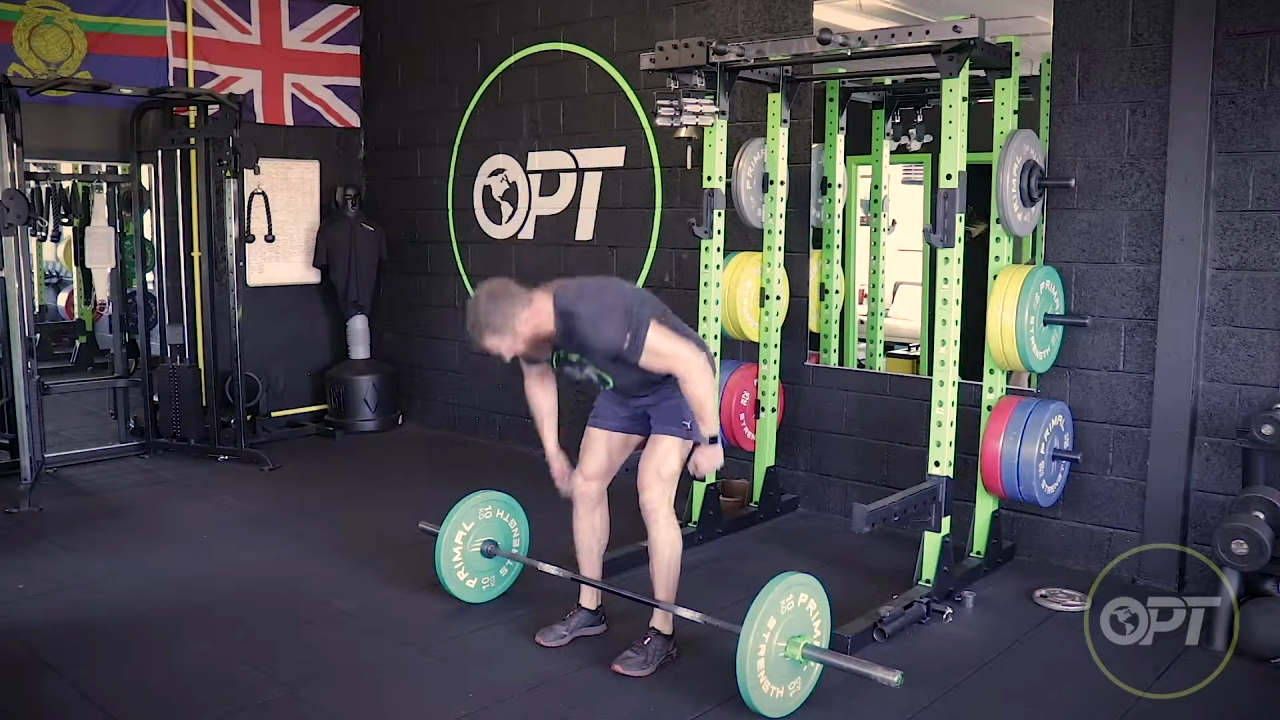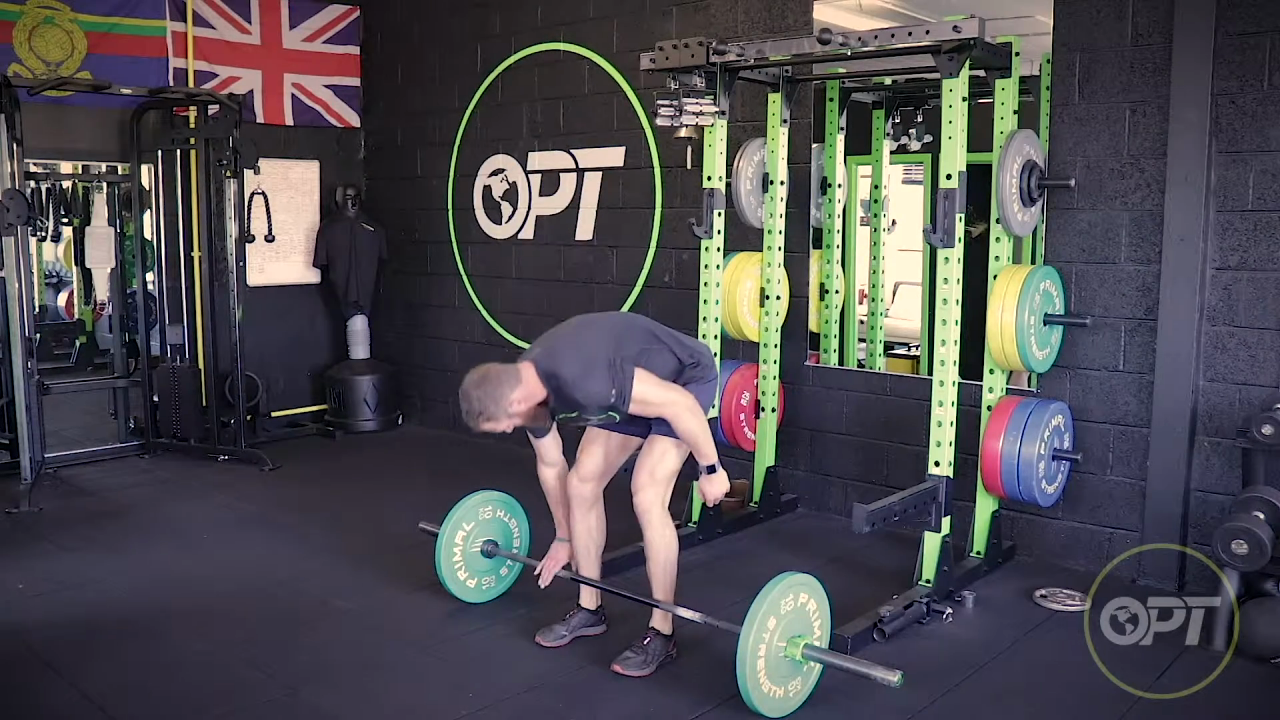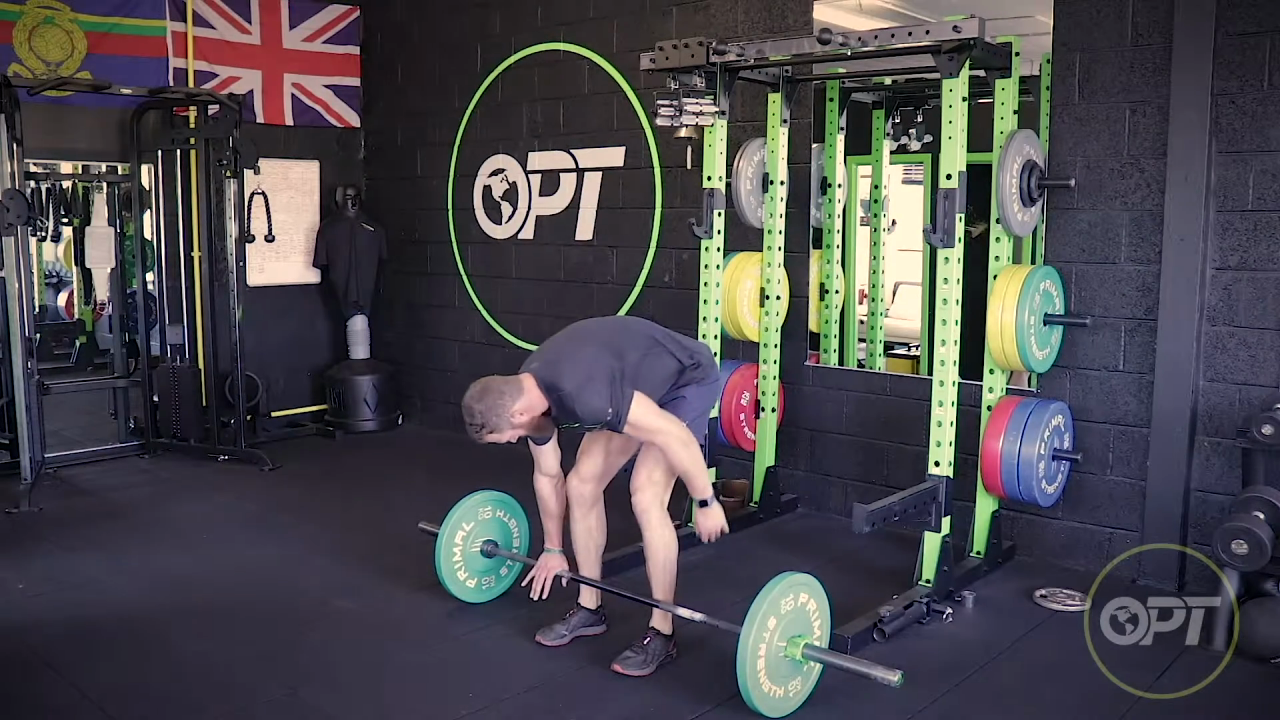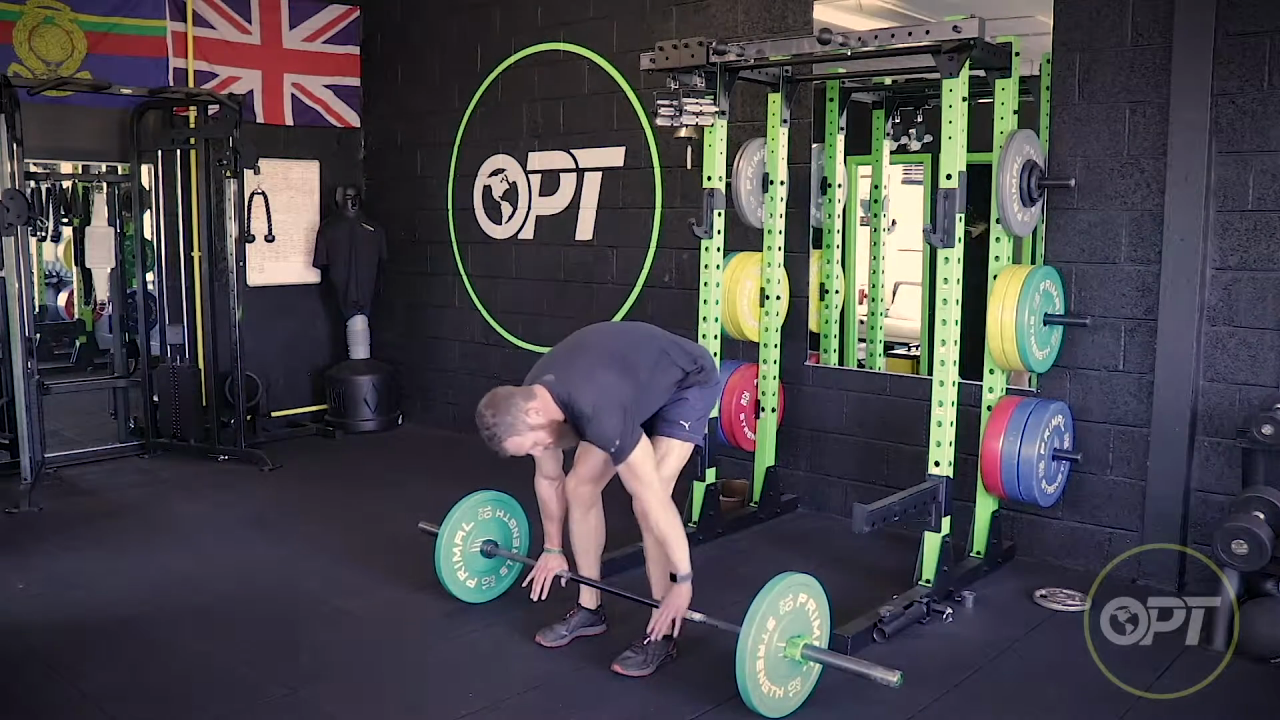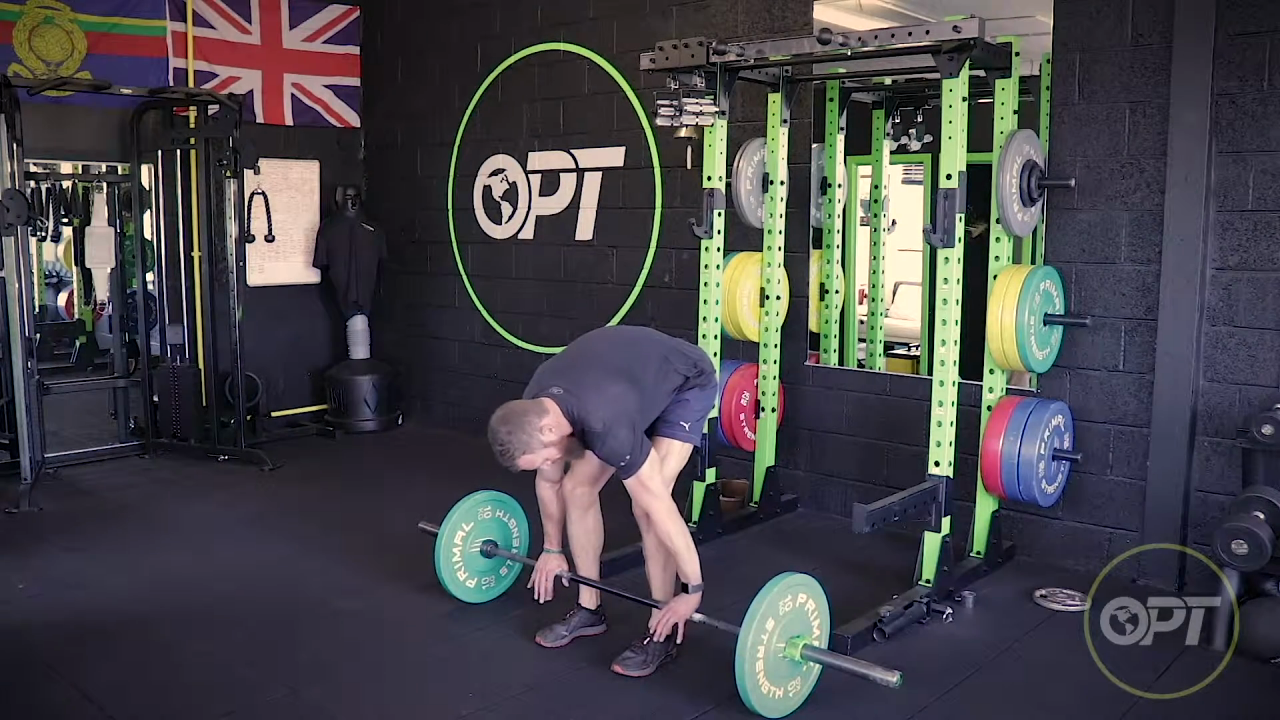
dt=0.4s
person 1, frame 1
left shoulder: (596, 322)
right shoulder: (531, 328)
left elbow: (691, 362)
right elbow: (539, 381)
left wrist: (709, 441)
right wrist: (554, 453)
left hip: (678, 381)
right hip: (626, 385)
left knee: (652, 496)
right knee: (585, 484)
left ankle: (662, 633)
right ankle: (589, 609)
person 1, frame 2
left shoulder: (582, 381)
right shoulder: (528, 389)
left elbow: (678, 404)
right elbow: (551, 465)
left wrist: (710, 470)
right wrist: (563, 539)
left hip: (684, 379)
right hip: (632, 384)
left knee: (647, 495)
right knee: (581, 484)
left ankle: (661, 632)
right ankle: (589, 609)
person 1, frame 3
left shoulder: (582, 393)
right shoulder: (528, 395)
left elbow: (673, 439)
right elbow: (548, 475)
left wrist: (706, 503)
right wrist: (552, 548)
left hip: (687, 380)
right hip: (636, 383)
left knee: (646, 497)
right knee: (581, 485)
left ankle: (662, 633)
right ankle: (589, 609)
person 1, frame 4
left shoulder: (595, 410)
right shoulder: (532, 401)
left elbow: (653, 499)
right elbow: (549, 479)
left wrist: (682, 581)
right wrist: (553, 548)
left hip: (687, 382)
right hip: (636, 379)
left knee: (645, 496)
right knee: (579, 485)
left ankle: (662, 631)
right ankle: (589, 609)
person 1, frame 5
left shoulder: (604, 425)
right shoulder: (533, 412)
left elbow: (661, 511)
right elbow: (550, 483)
left wrist: (692, 590)
right wrist: (552, 549)
left hip: (686, 384)
right hip: (633, 377)
left knee: (646, 504)
right knee: (577, 487)
left ankle: (663, 632)
right ankle: (589, 608)
